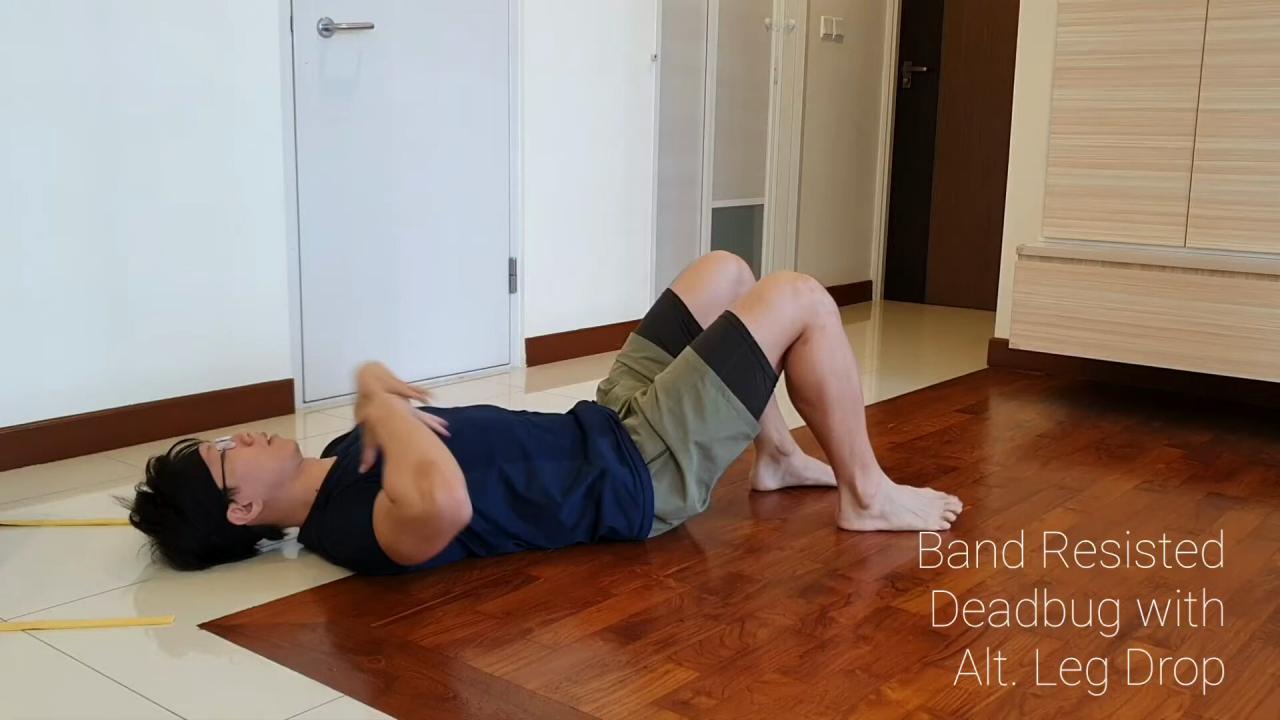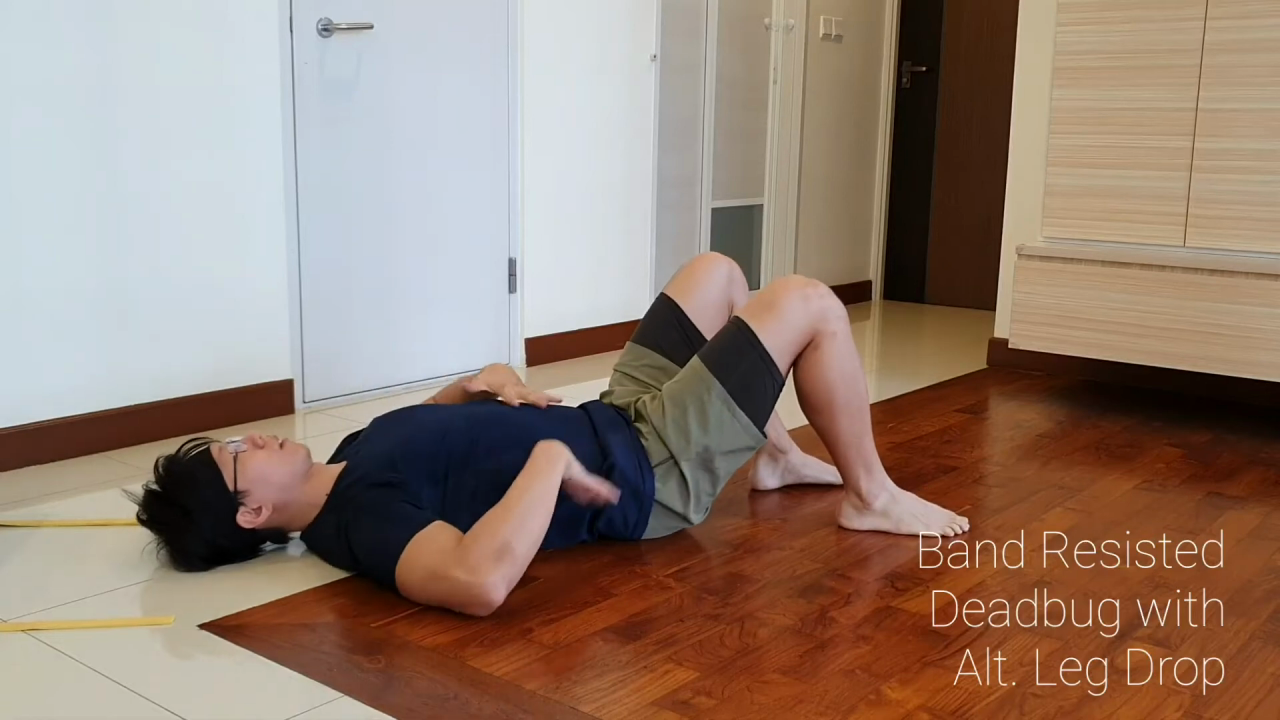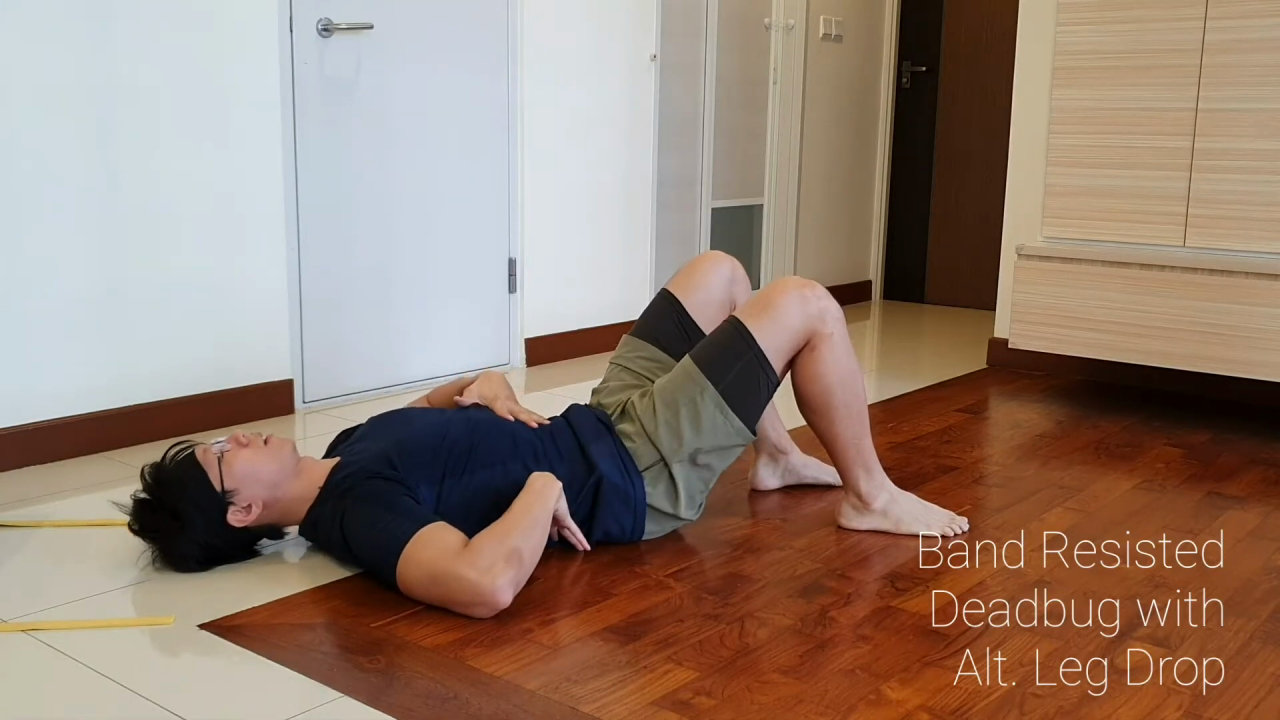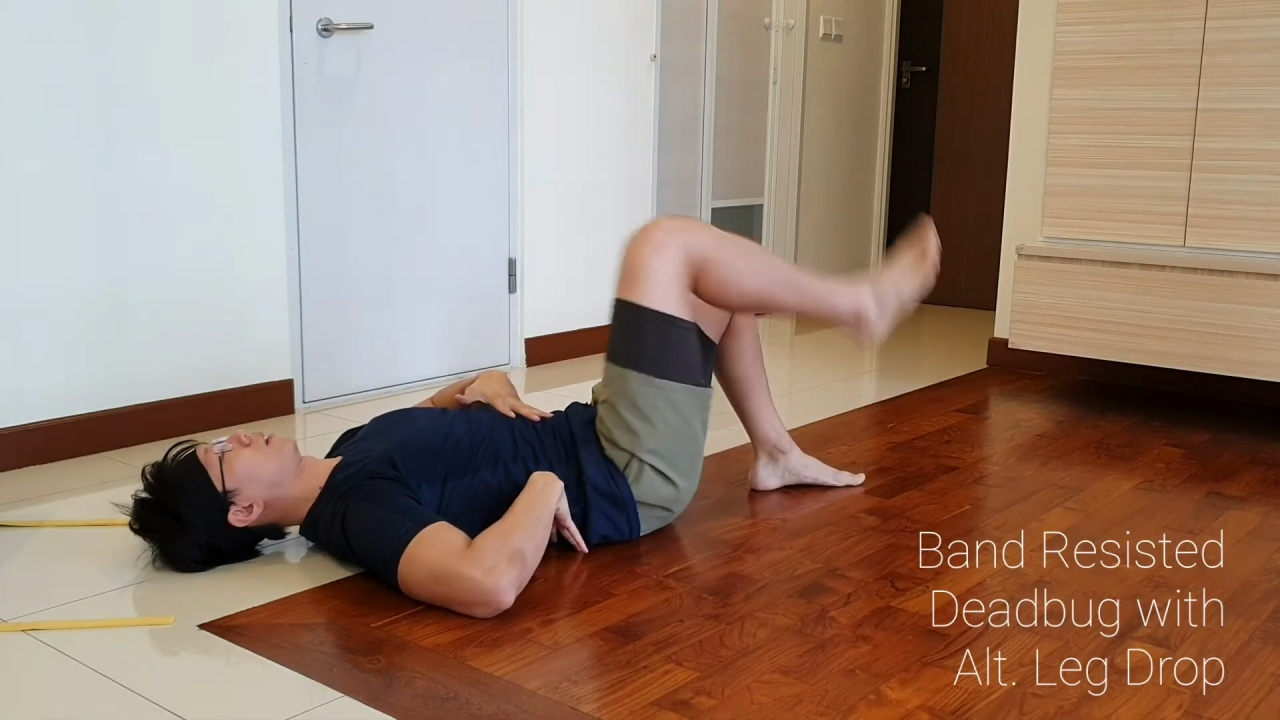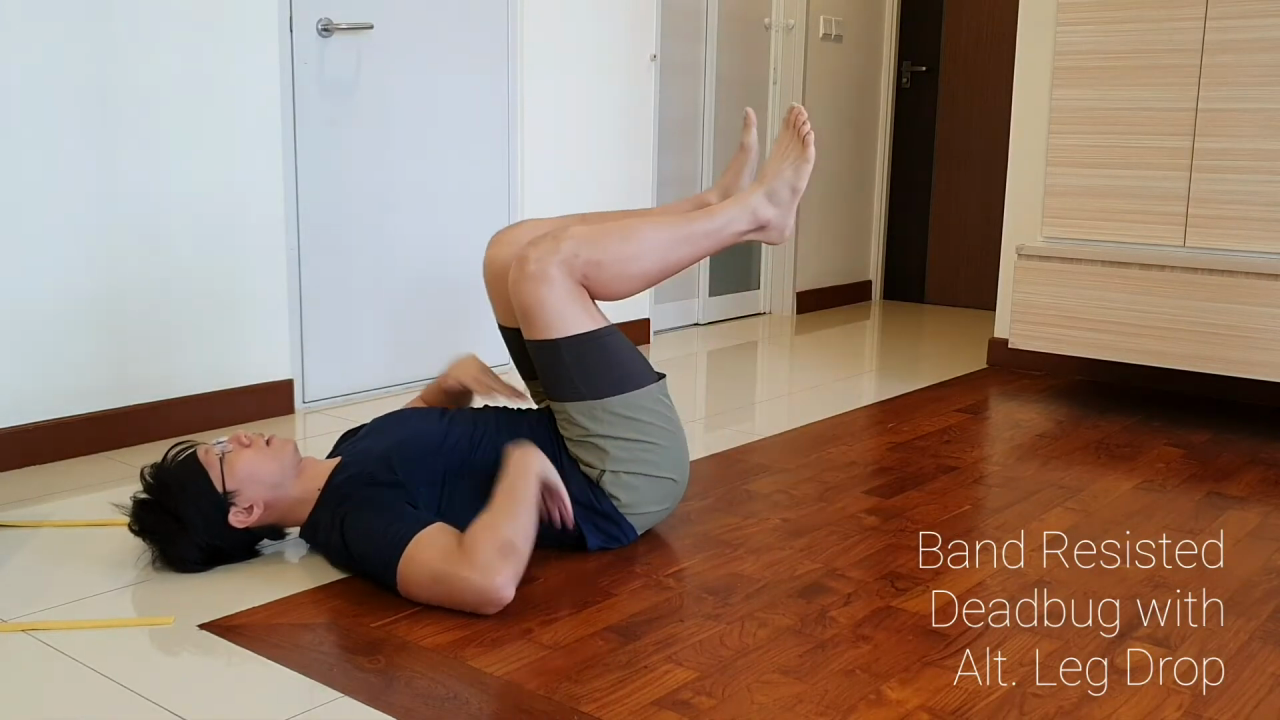
dt=1s
person 1, frame 1
left shoulder: (341, 463)
right shoulder: (355, 522)
left elbow: (404, 420)
right elbow: (445, 502)
left wrist: (382, 401)
right wrist: (381, 398)
left hip: (604, 425)
right hip: (643, 472)
left knee: (728, 271)
right knee: (799, 298)
left ankle: (779, 457)
right ankle: (869, 496)
person 1, frame 2
left shoulder: (353, 457)
right shoulder: (361, 519)
right elbow: (479, 582)
left wrist: (486, 379)
right wrist: (549, 460)
left hip: (613, 421)
right hip: (649, 470)
left knee: (717, 271)
right knee: (810, 302)
left ankle: (778, 456)
right ankle: (872, 496)
person 1, frame 3
left shoulder: (347, 452)
right shoulder: (355, 509)
right elbow: (484, 584)
left wrist: (478, 385)
right wrist: (542, 485)
left hip: (603, 423)
right hip: (639, 472)
left knee: (720, 270)
right knee: (806, 304)
left ankle: (778, 457)
right ankle: (872, 496)
person 1, frame 4
left shoulder: (345, 453)
right shoulder: (356, 516)
right elbow: (484, 583)
left wrist: (477, 384)
right wrist: (546, 483)
left hip: (582, 427)
right hip: (631, 485)
left knee: (722, 289)
right knee: (663, 242)
left ankle: (777, 455)
right ankle: (861, 305)
person 1, frame 5
left shoulder: (351, 452)
right shoulder: (357, 517)
left elbow: (425, 424)
right elbow: (491, 583)
left wrist: (451, 380)
right wrist: (524, 463)
left hip: (562, 439)
right hip: (629, 482)
left knee: (516, 248)
right knee: (542, 264)
left ankle: (722, 205)
right ankle: (754, 210)
